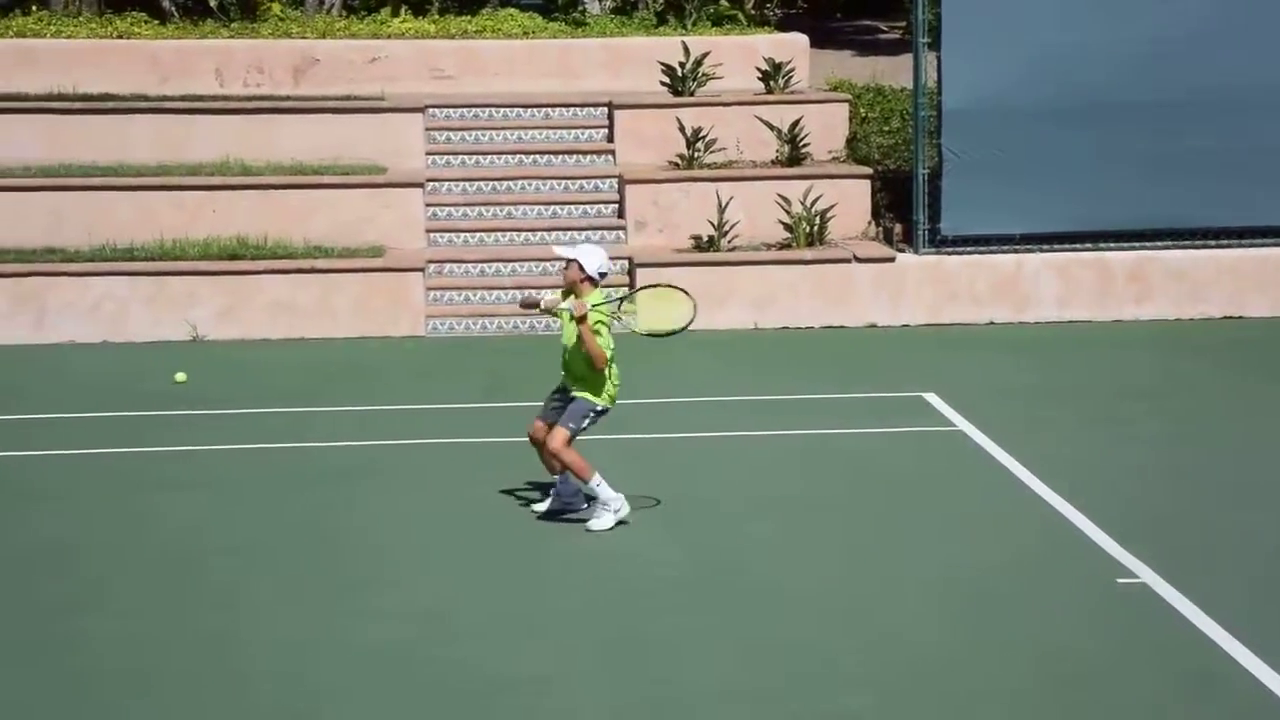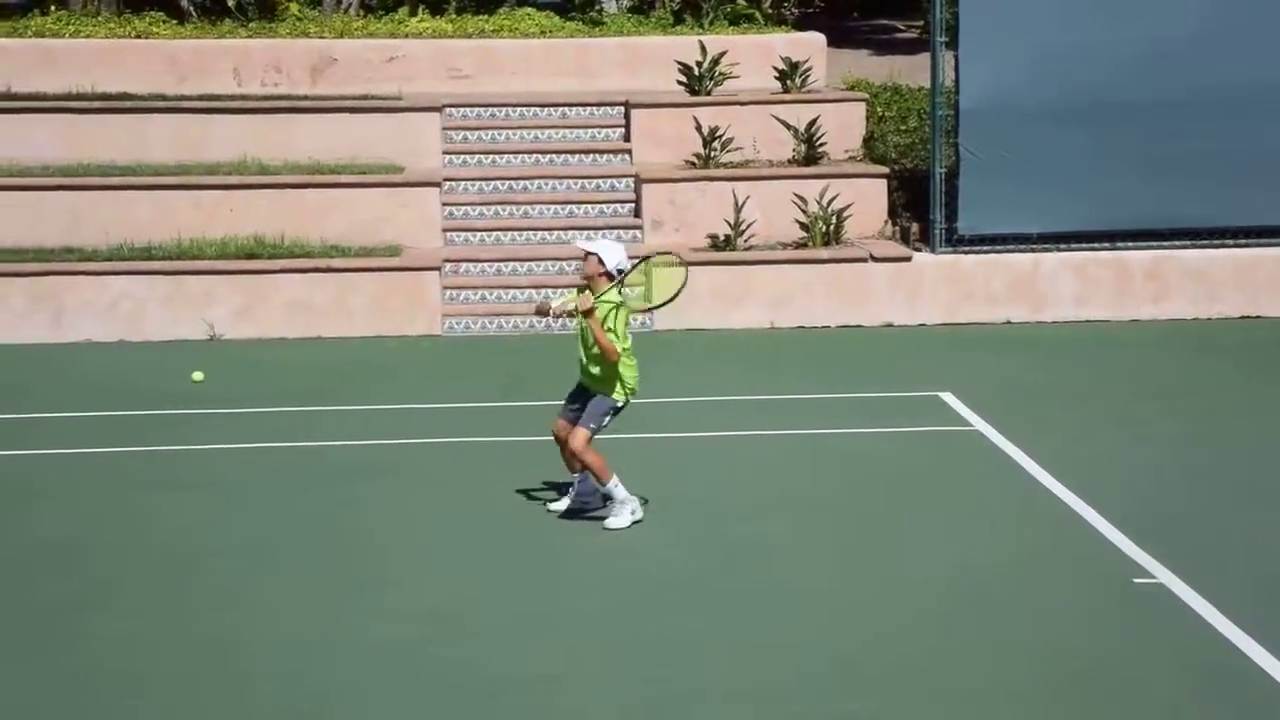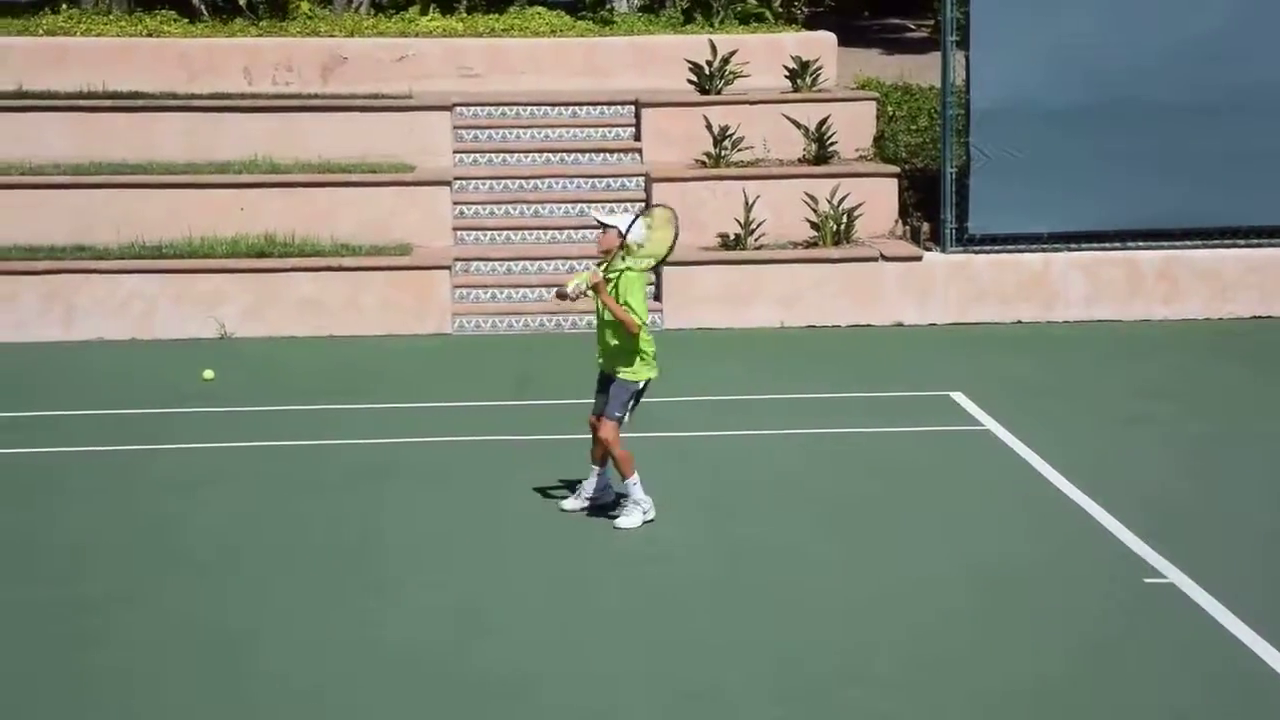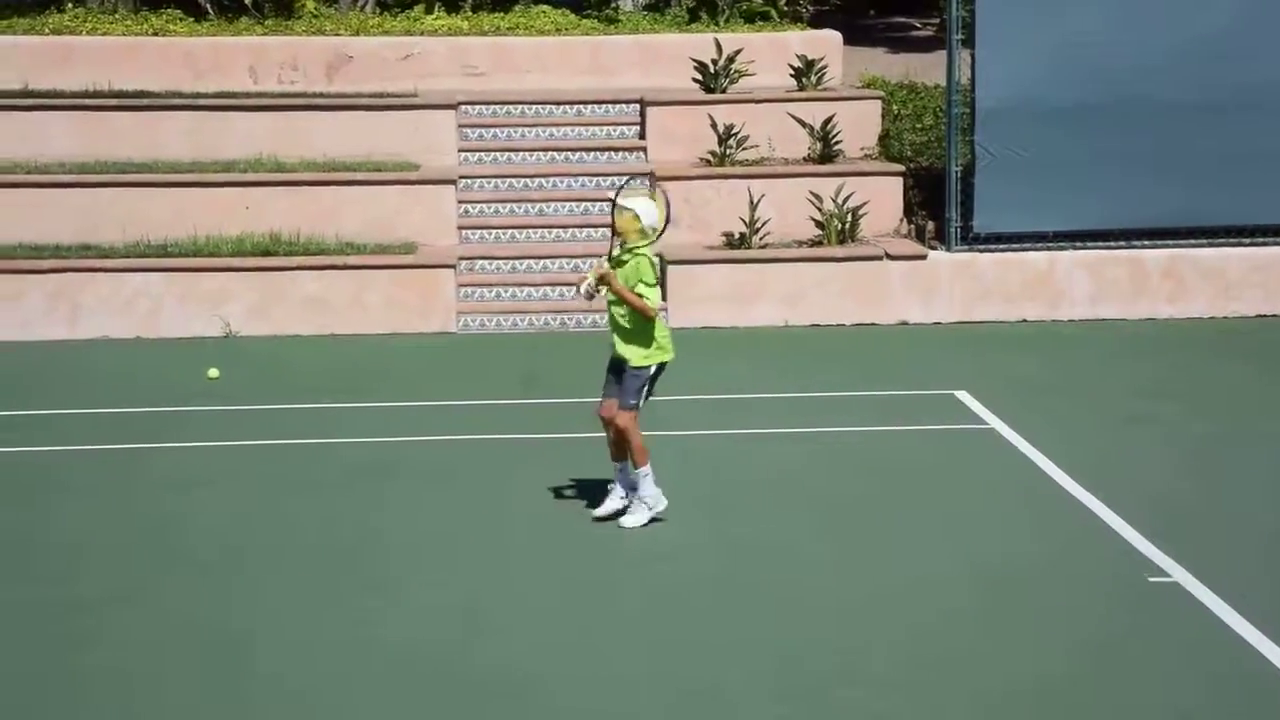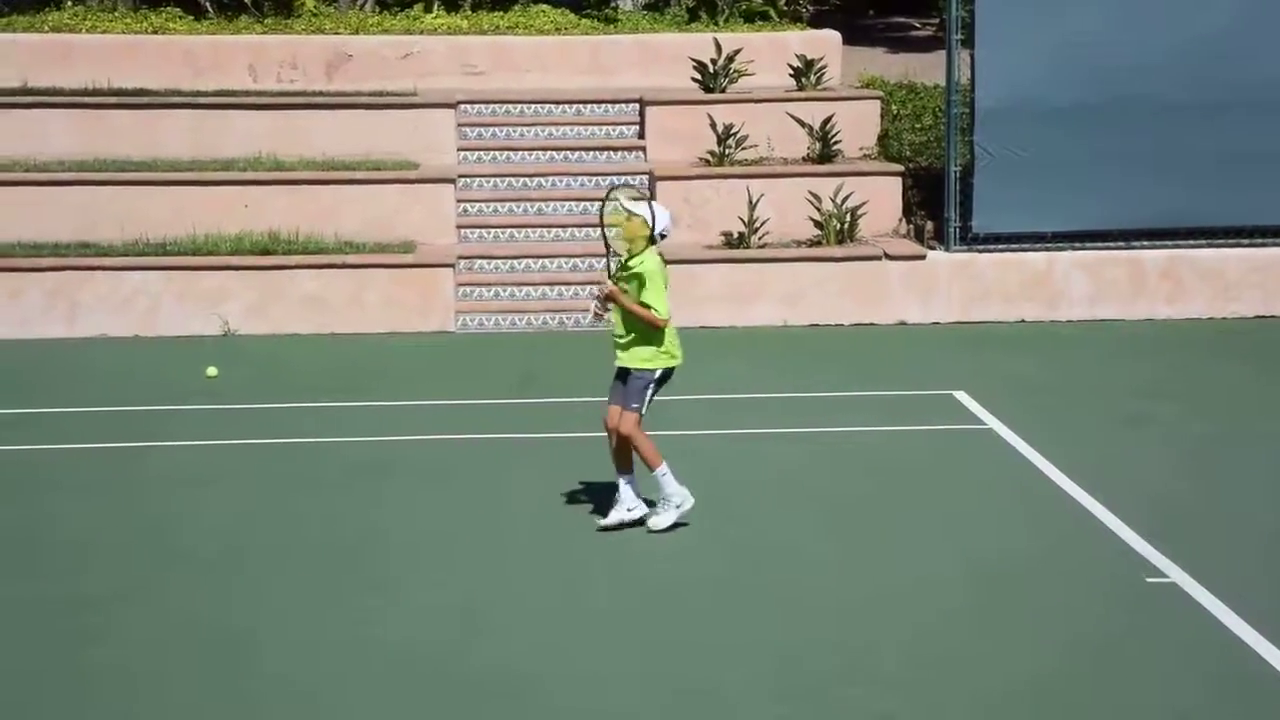
dt=0.1s
person 1, frame 1
left shoulder: (597, 312)
right shoulder: (569, 297)
left elbow: (600, 362)
right elbow: (524, 303)
left wrist: (582, 324)
right wrist: (541, 301)
left hip: (594, 390)
right hip: (572, 384)
left knee: (556, 444)
right knee: (537, 433)
left ankle: (610, 501)
right ankle: (566, 495)
person 1, frame 2
left shoulder: (614, 307)
right shoulder: (584, 294)
left elbow: (612, 354)
right elbow: (539, 309)
left wrist: (590, 318)
right wrist: (554, 308)
left hip: (613, 387)
right hip: (590, 381)
left knee: (579, 443)
right knee: (562, 431)
left ankle: (626, 504)
right ankle: (582, 493)
person 1, frame 3
left shoulder: (630, 277)
right shoulder: (605, 271)
left elbow: (634, 327)
right elbow: (560, 294)
left wrist: (604, 294)
right wrist: (571, 291)
left hip: (633, 368)
right hip: (612, 363)
left knee: (607, 434)
right knee: (596, 425)
left ankle: (640, 502)
right ankle: (596, 489)
person 1, frame 4
left shoulder: (642, 260)
right shoulder: (618, 255)
left elbow: (650, 310)
right elbow: (596, 288)
left wrist: (613, 283)
right wrist: (590, 285)
left hip: (646, 353)
right hip: (624, 350)
left knee: (623, 422)
right knee: (607, 414)
left ankle: (648, 494)
right ankle: (621, 490)
person 1, frame 5
left shoulder: (650, 268)
right shoulder: (628, 262)
left elbow: (660, 320)
right elbow: (614, 298)
left wrist: (620, 299)
right wrist: (604, 302)
left hip: (652, 357)
right hip: (630, 355)
left knee: (628, 427)
right knee: (612, 424)
left ankle: (674, 495)
right ankle: (630, 502)
